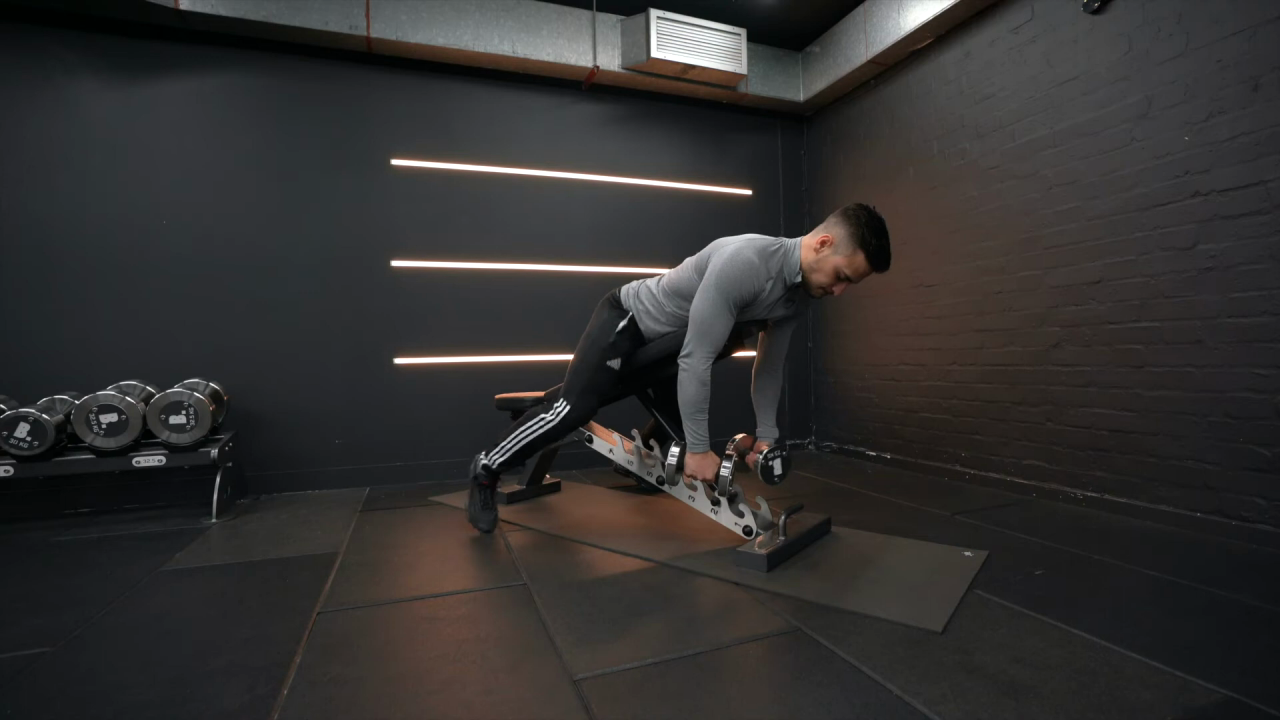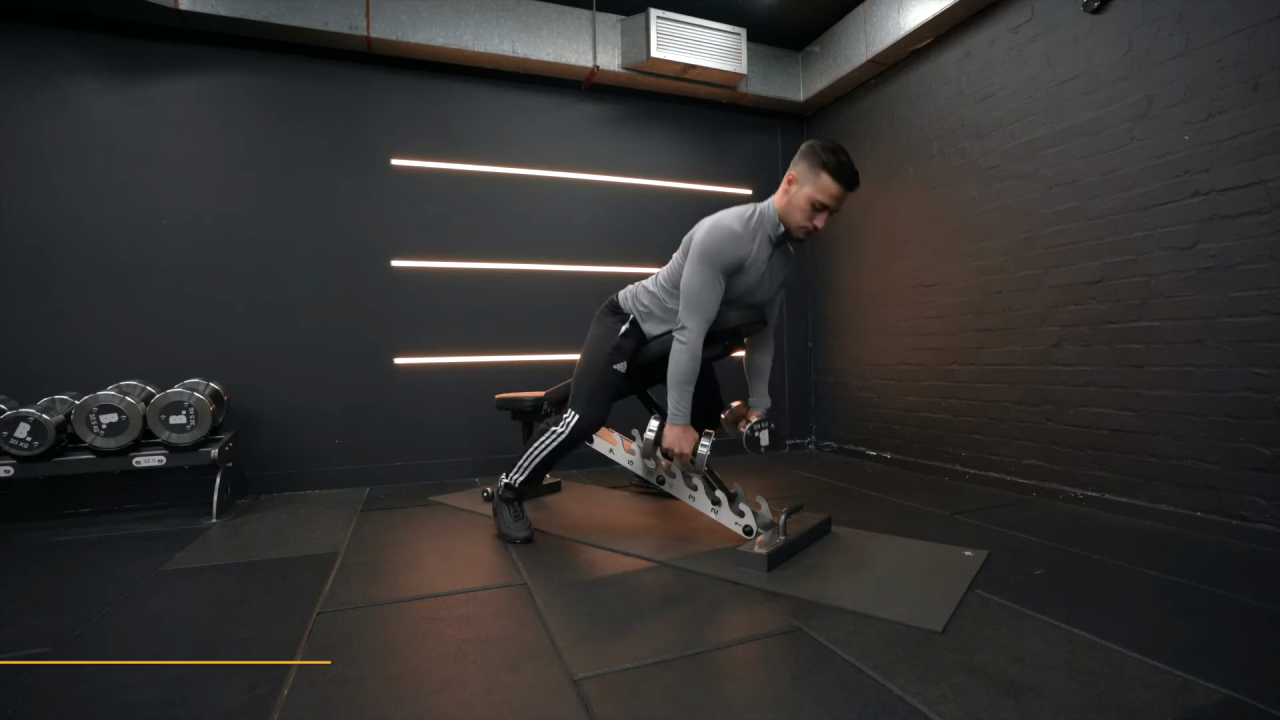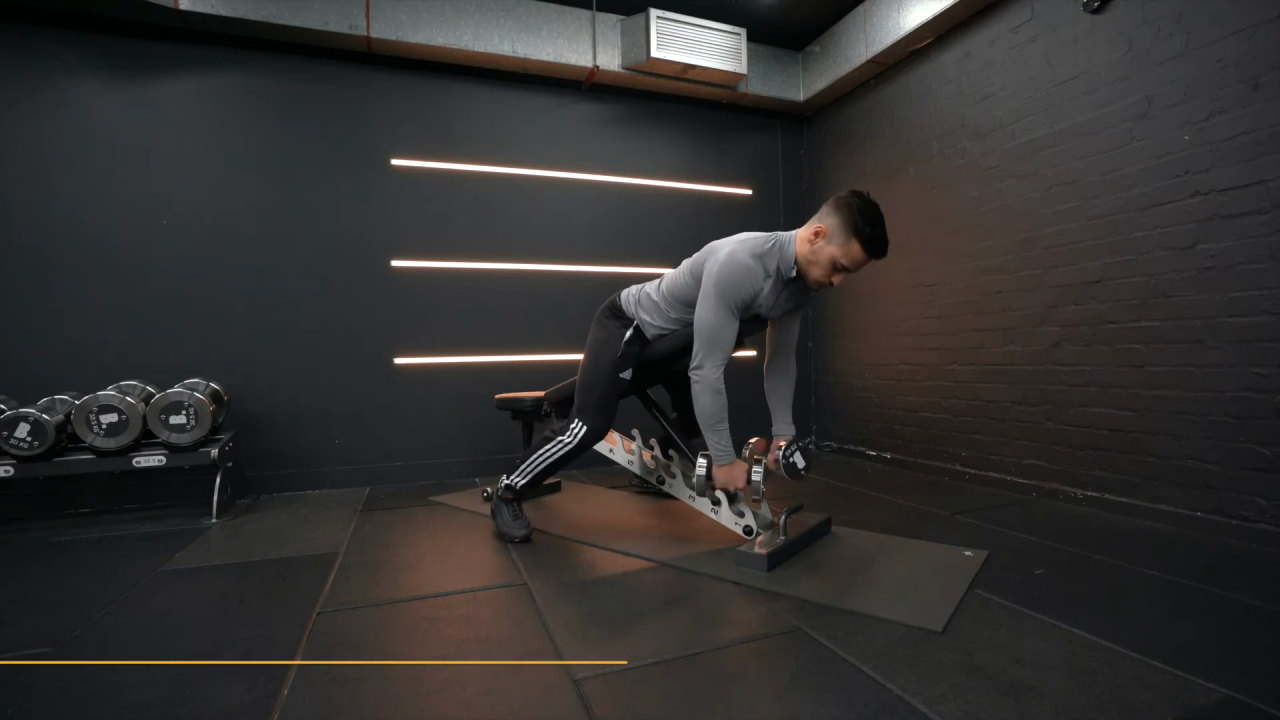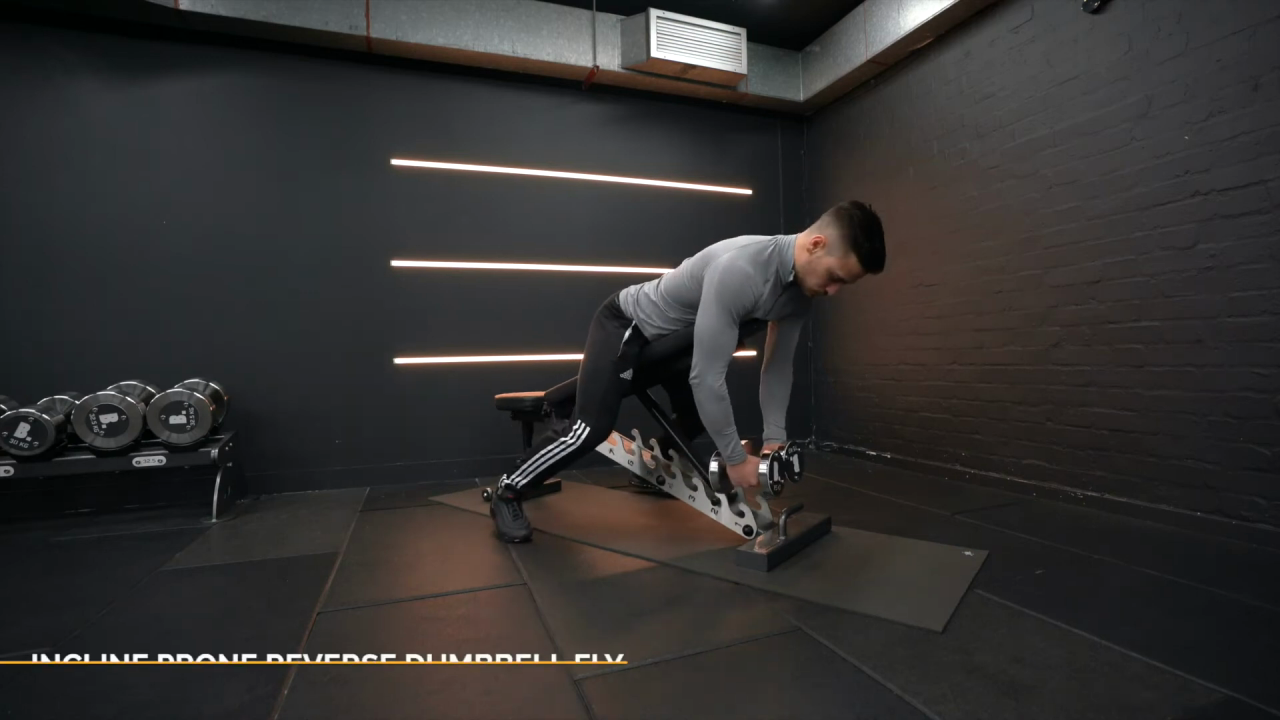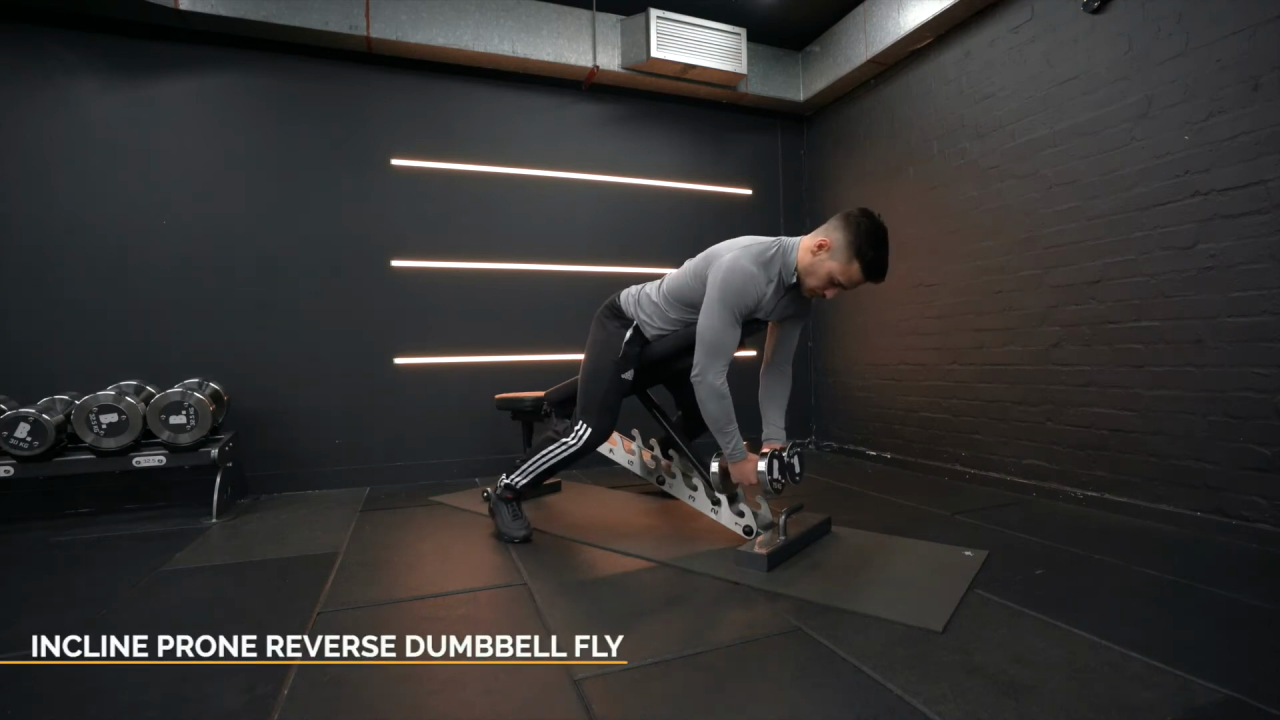
dt=0.7s
person 1, frame 1
left shoulder: (797, 293)
right shoulder: (743, 262)
left elbow: (769, 365)
right elbow: (697, 359)
left wrist: (766, 435)
right wrist: (698, 449)
left hip: (667, 336)
right hip: (629, 317)
left knee: (679, 416)
right knee: (574, 408)
right ankle: (487, 471)
person 1, frame 2
left shoulder: (783, 256)
right shoulder: (726, 233)
left elbow: (761, 333)
right elbow: (691, 332)
left wrist: (758, 403)
right wrist: (676, 420)
left hip: (669, 334)
right hip: (628, 320)
left knee: (707, 415)
right knee: (586, 417)
right ankle: (509, 490)
person 1, frame 3
left shoulder: (799, 283)
right shoulder: (738, 264)
left elbow: (781, 360)
right elbow: (707, 369)
left wrist: (783, 433)
right wrist: (724, 459)
left hip: (672, 335)
right hip: (627, 324)
left knee: (698, 416)
right knee: (589, 426)
right ankle: (508, 493)
person 1, frame 4
left shoulder: (799, 289)
right shoulder: (739, 270)
left elbow: (778, 365)
right elbow: (707, 376)
left wrist: (774, 438)
right wrist: (736, 459)
left hip: (671, 334)
right hip: (627, 324)
left knee: (699, 414)
right knee: (592, 428)
right ankle: (508, 493)
person 1, frame 5
left shoulder: (800, 290)
right shoulder: (743, 269)
left elbow: (777, 366)
right elbow: (708, 374)
left wrist: (774, 439)
right wrist: (737, 457)
left hip: (672, 334)
right hip: (628, 324)
left knee: (704, 412)
right knee: (592, 429)
right ankle: (507, 492)
